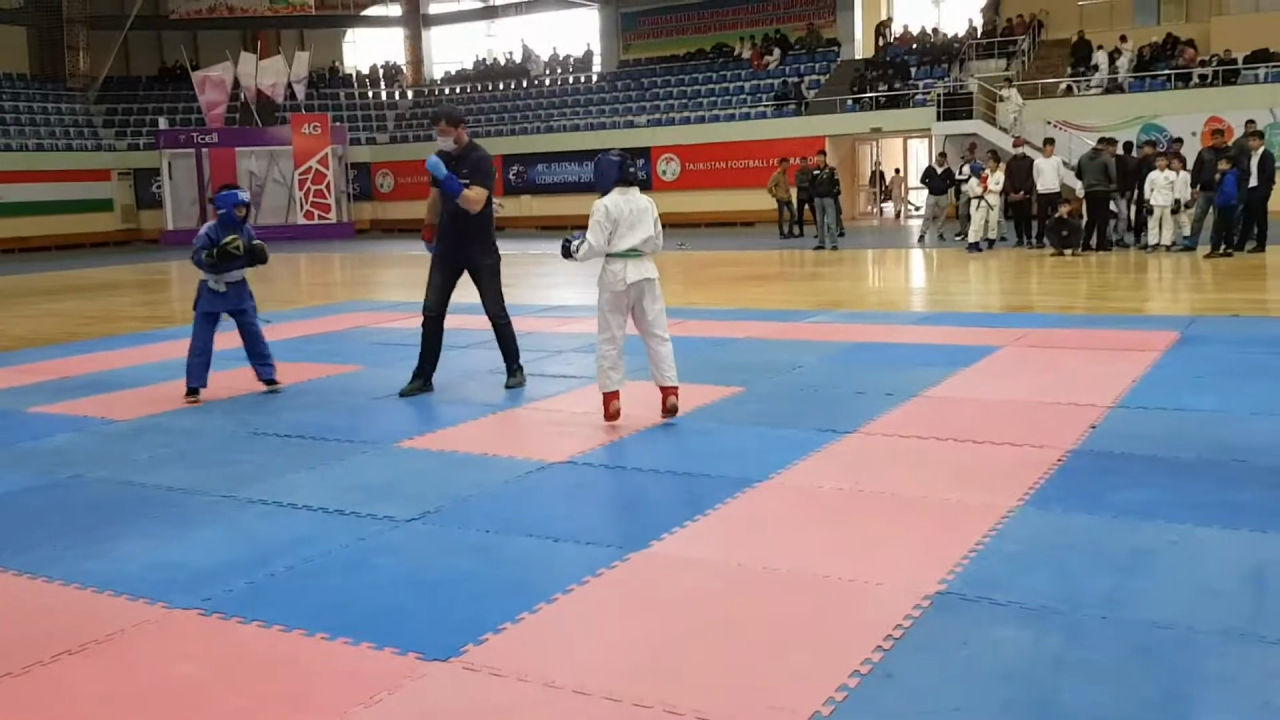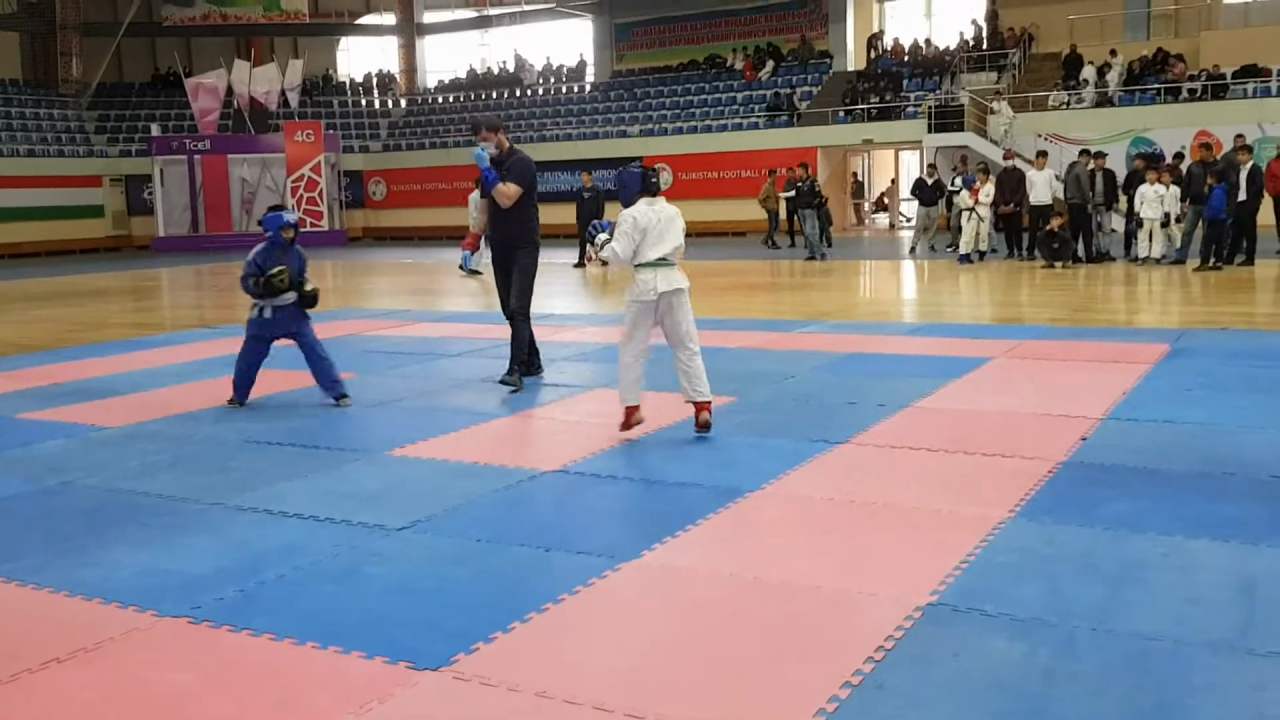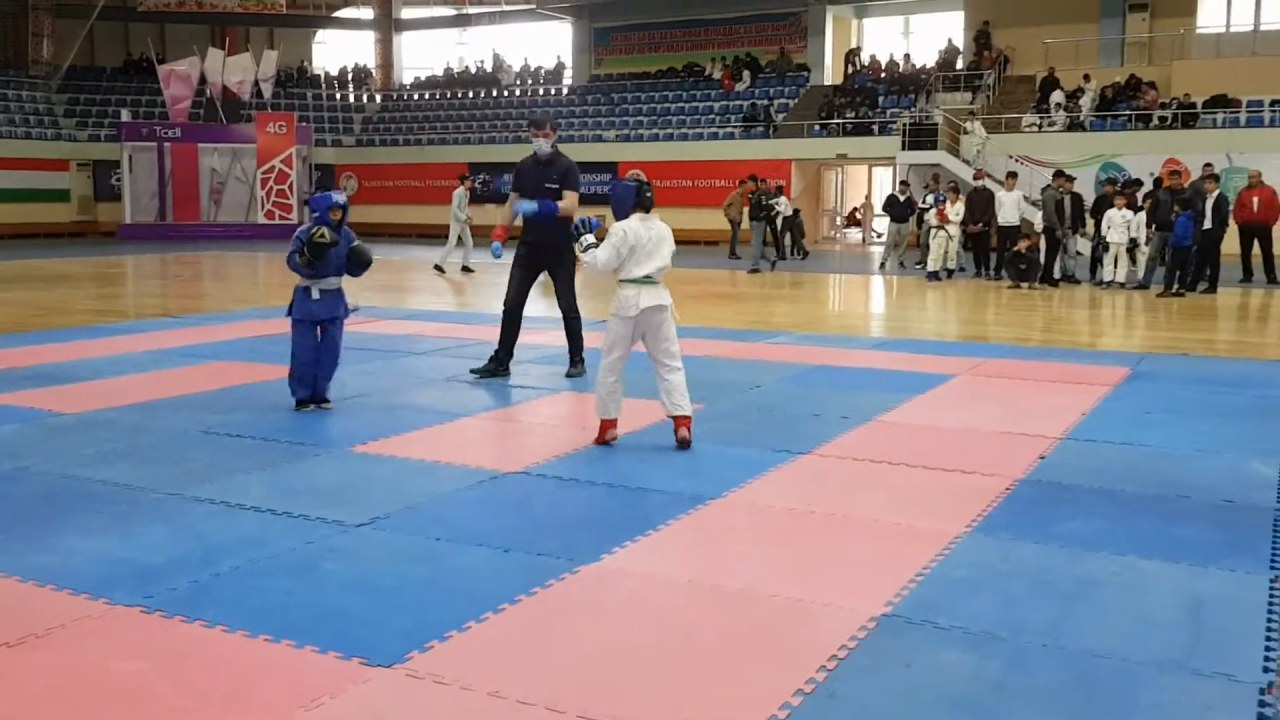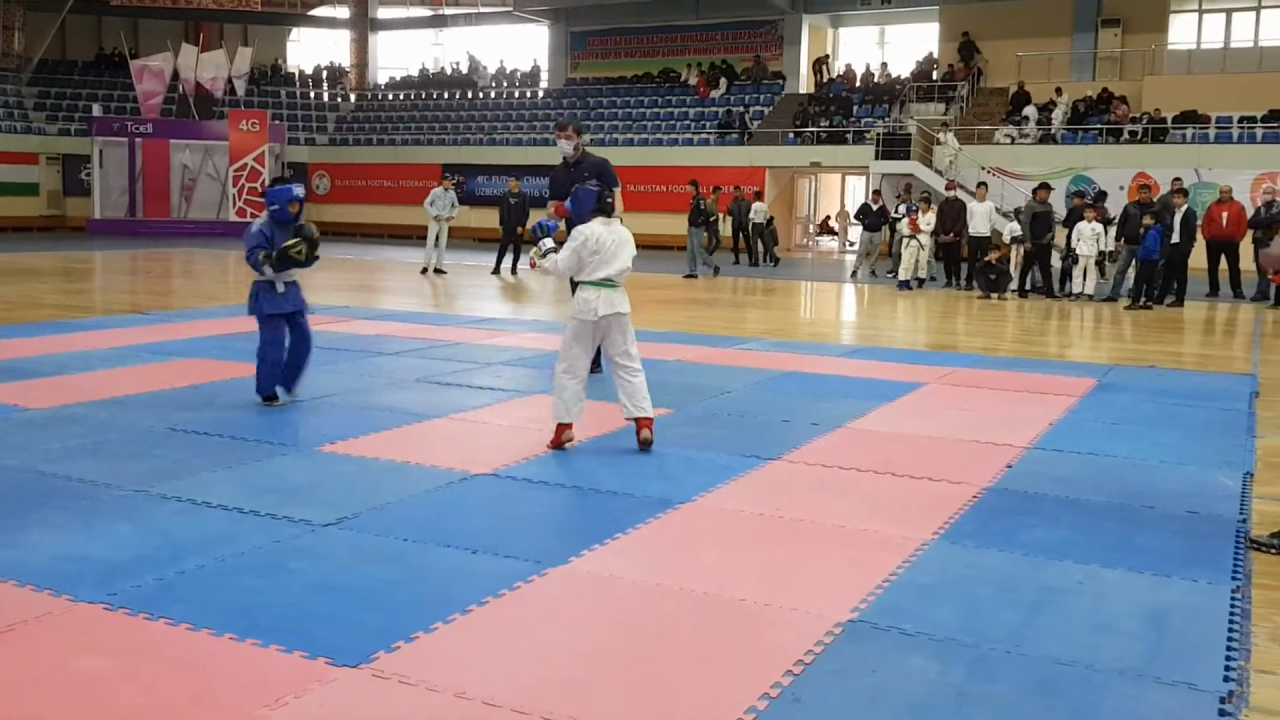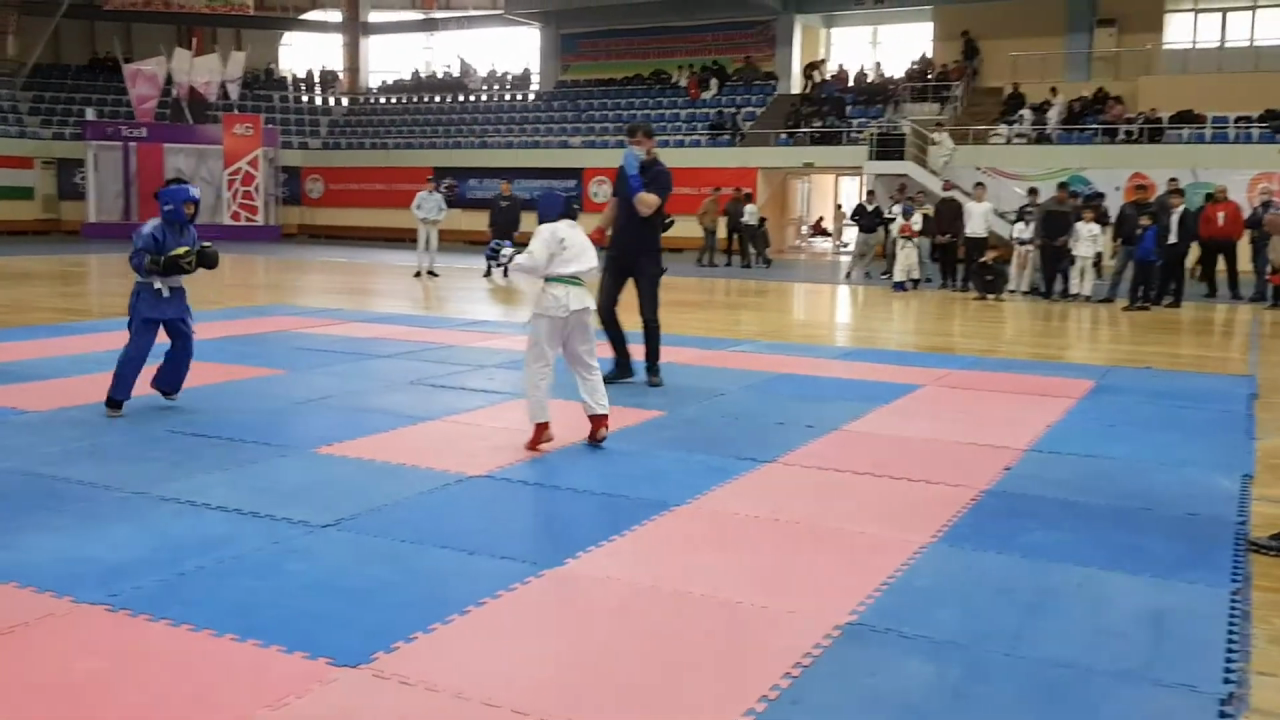
dt=0.7s
person 1, frame 1
left shoulder: (480, 159)
right shoulder: (442, 158)
left elbow: (474, 204)
left wrist: (446, 177)
right wrist: (428, 234)
left hip: (480, 247)
right hip: (447, 246)
left knee: (495, 311)
right knee: (432, 312)
left ankle: (515, 369)
right ankle: (423, 377)
person 1, frame 2
left shoulder: (522, 163)
right shoulder: (492, 166)
left elbow: (506, 199)
right elbow: (486, 209)
left wrist: (486, 170)
left hip: (524, 247)
right hip: (500, 247)
left knee: (518, 308)
right knee: (510, 310)
left ankle: (515, 370)
right ankle: (531, 362)
person 1, frame 3
left shoulder: (567, 167)
right shoulder: (524, 166)
left elbow: (570, 206)
right elbow: (512, 203)
left wrist: (536, 207)
right wrist: (499, 235)
left hip: (559, 246)
right hip: (529, 245)
left knee: (567, 306)
right knee: (512, 303)
left ankle: (577, 360)
right ankle: (500, 362)
person 1, frame 4
left shoulder: (599, 165)
right shoulder: (557, 174)
left elbow: (616, 200)
right elbow: (552, 211)
right wrist: (563, 209)
right ankle: (592, 359)
person 1, frame 5
left shoulder: (661, 173)
right shoulder: (624, 170)
left elbow: (646, 208)
left wrist: (633, 176)
right wrist: (595, 237)
left hip: (646, 254)
right hip: (617, 251)
left knee: (649, 315)
right knee: (604, 307)
left ankle: (652, 368)
right ankle: (622, 364)
person 2, frame 1
left shoulder: (604, 206)
right shoulder: (648, 203)
left elbow: (595, 247)
right elbow: (656, 244)
left wrist: (575, 248)
left hip: (615, 275)
right hip: (644, 272)
left knee: (610, 339)
right knee: (658, 333)
left ankle: (612, 399)
right ankle: (669, 395)
person 2, frame 2
left shoulder: (631, 215)
right shoulder: (673, 212)
left elbow: (621, 255)
left wrist: (601, 240)
left hip: (646, 284)
right hip: (674, 282)
left knee: (632, 349)
right knee: (687, 346)
left ankle: (632, 409)
right ankle: (702, 407)
person 2, frame 3
left shoulder: (622, 229)
right shoulder: (663, 229)
left elbow: (602, 263)
left wrist: (586, 241)
left hip: (628, 301)
right hip: (657, 299)
left knee: (611, 364)
right knee: (670, 364)
left ankle: (608, 425)
right ankle: (682, 423)
person 2, frame 4
left shoulder: (584, 233)
right shoulder: (625, 234)
left elbow: (561, 268)
left wrist: (546, 246)
left hip: (588, 303)
right hip: (616, 303)
left knee: (570, 368)
right knee: (629, 366)
left ankle: (565, 426)
right ankle: (644, 424)
person 2, frame 5
left shoulder: (549, 231)
right shoulder: (583, 237)
left elbow: (532, 263)
right elbow: (585, 267)
left wrist: (509, 256)
left hip: (554, 300)
right hip: (580, 301)
left knee: (539, 364)
right knee: (586, 364)
left ankle: (541, 426)
right ankle: (599, 423)
person 3, frame 1
left shoulder: (246, 230)
right shoulder: (209, 231)
left elbow: (249, 260)
right elbow: (198, 258)
left wrist: (257, 255)
right wrist: (219, 254)
left hip: (238, 289)
right hip: (212, 292)
left knee: (253, 334)
right knee: (202, 339)
left ankle: (267, 376)
right ankle: (193, 386)
person 3, frame 2
left shoulder: (296, 252)
right shoulder: (259, 254)
right elbow: (247, 282)
left wrist: (308, 291)
right wrist: (265, 285)
left hip: (293, 310)
right hip: (266, 314)
left knee: (315, 351)
right knee: (251, 356)
left ankle: (337, 391)
right ankle: (239, 395)
person 3, frame 3
left shoulder: (346, 234)
right shoulder: (305, 233)
left elbow: (353, 269)
right elbow: (294, 263)
left wrist: (360, 263)
right wrist: (311, 252)
left hip: (333, 296)
right hip: (307, 298)
left knee: (331, 349)
right knee: (304, 349)
left ankle: (320, 392)
right ankle: (303, 396)
person 3, frame 4
left shoulder: (295, 226)
right shoulder: (261, 228)
left elbow: (301, 262)
right elbow: (255, 260)
left wrist: (310, 250)
right wrist: (280, 257)
left hip: (291, 289)
right hip: (267, 292)
left knee: (302, 338)
right knee: (273, 343)
left ankle: (287, 381)
right ankle: (267, 391)
person 3, frame 5
left shoulder: (189, 230)
right shoulder: (152, 230)
right elbow: (138, 262)
left wrist: (202, 259)
right wrist: (164, 263)
left hip: (174, 294)
right hip: (149, 296)
left knee: (185, 344)
right knee: (139, 346)
left ankle: (164, 384)
right ankle: (115, 399)
